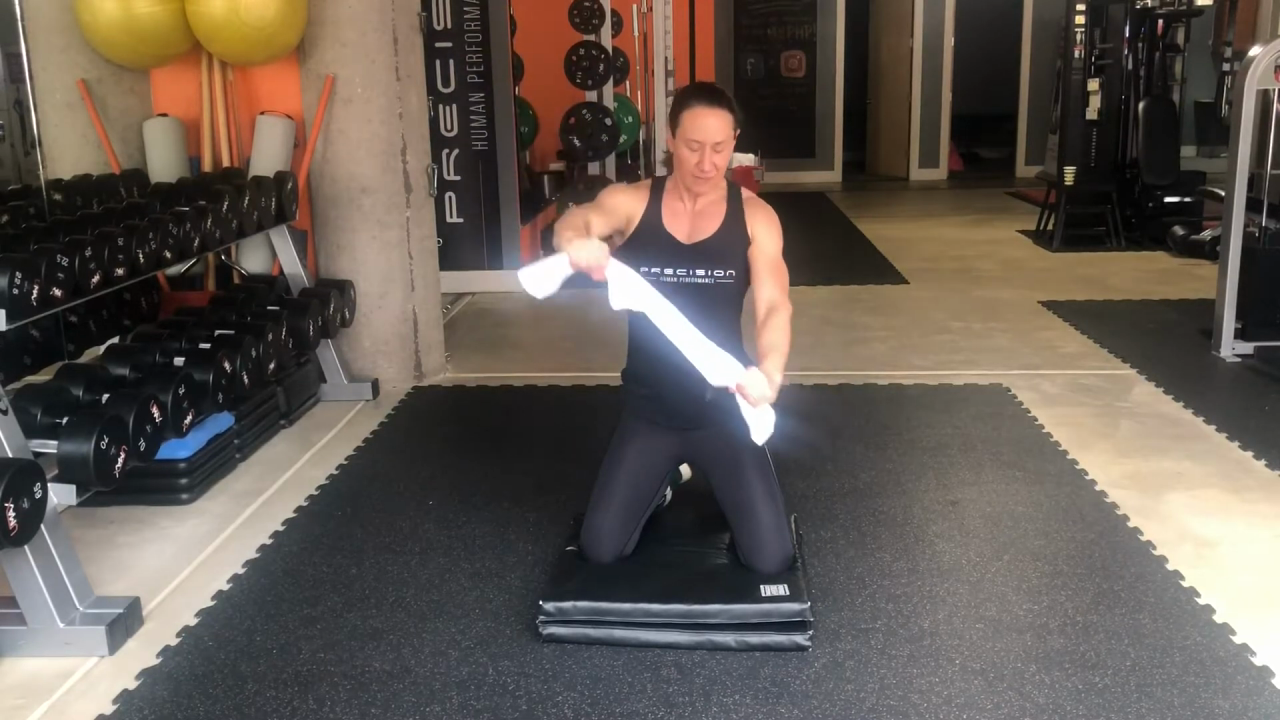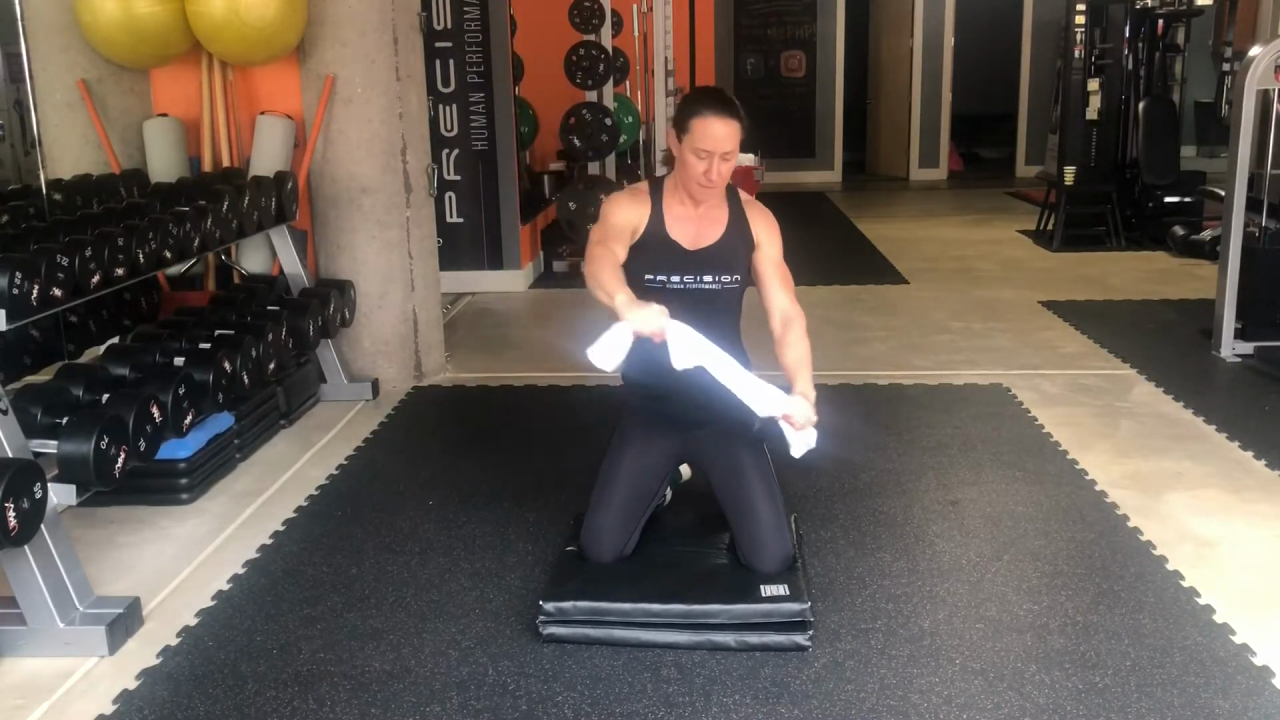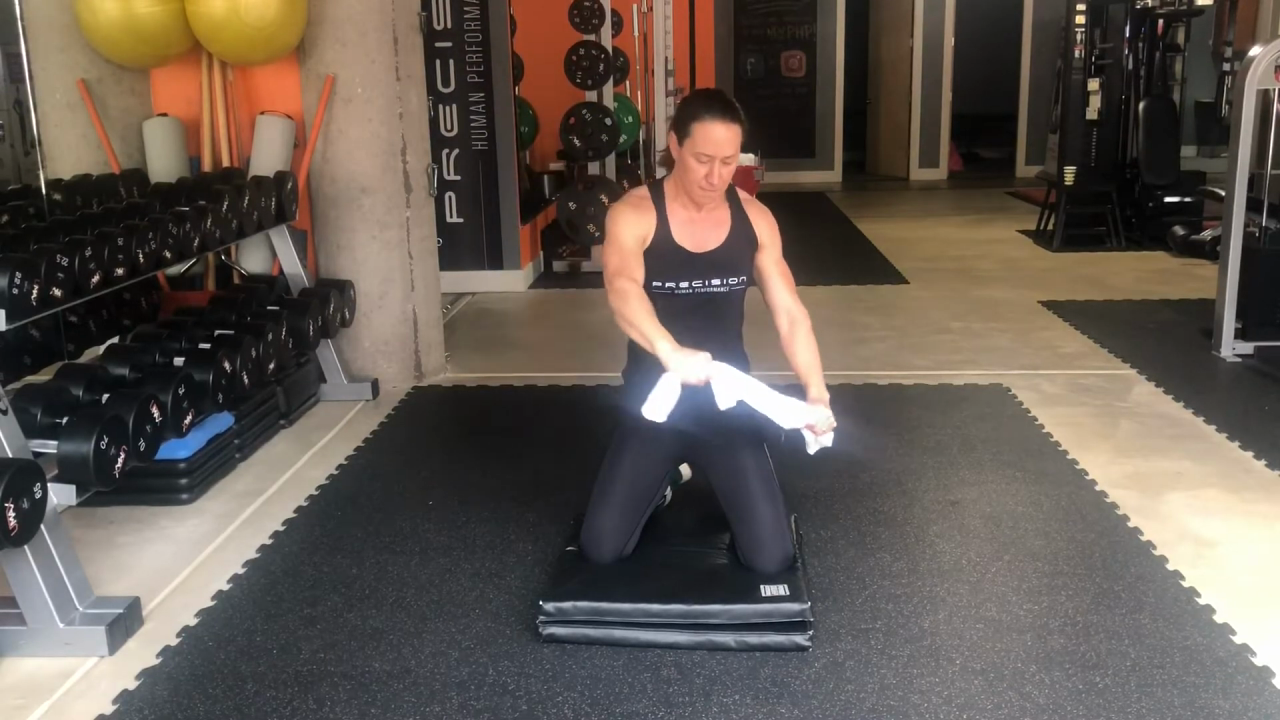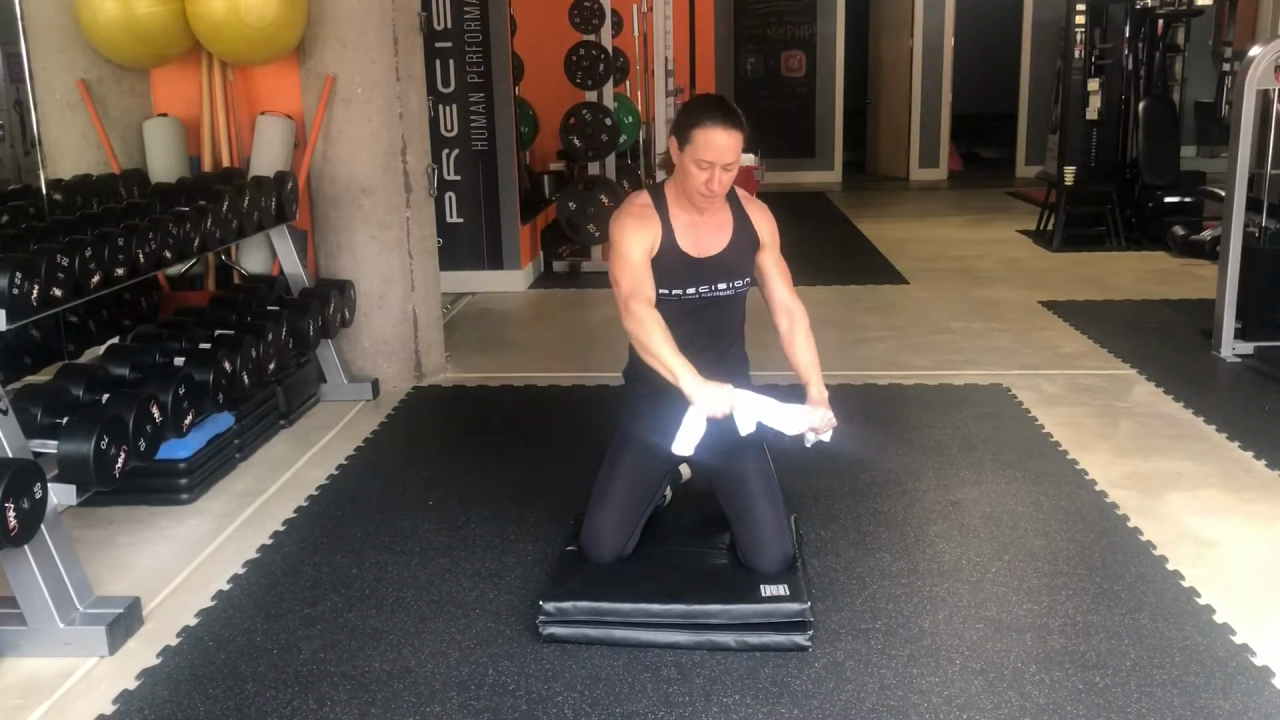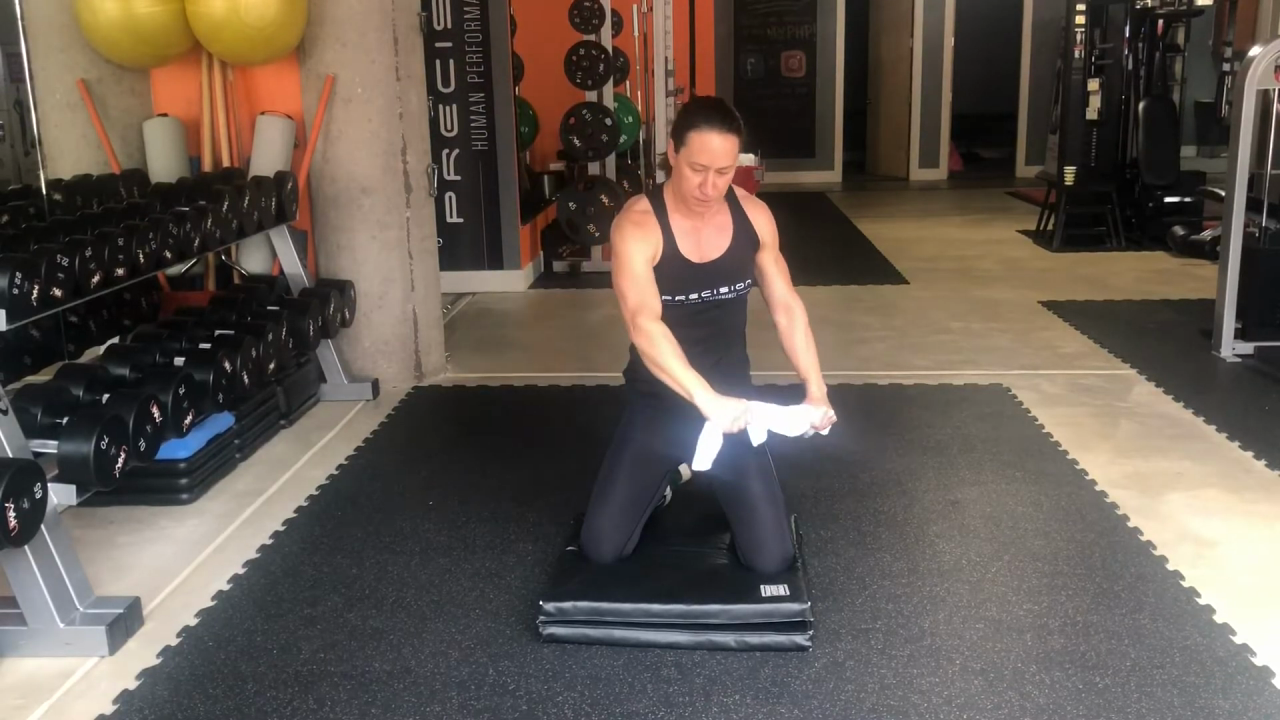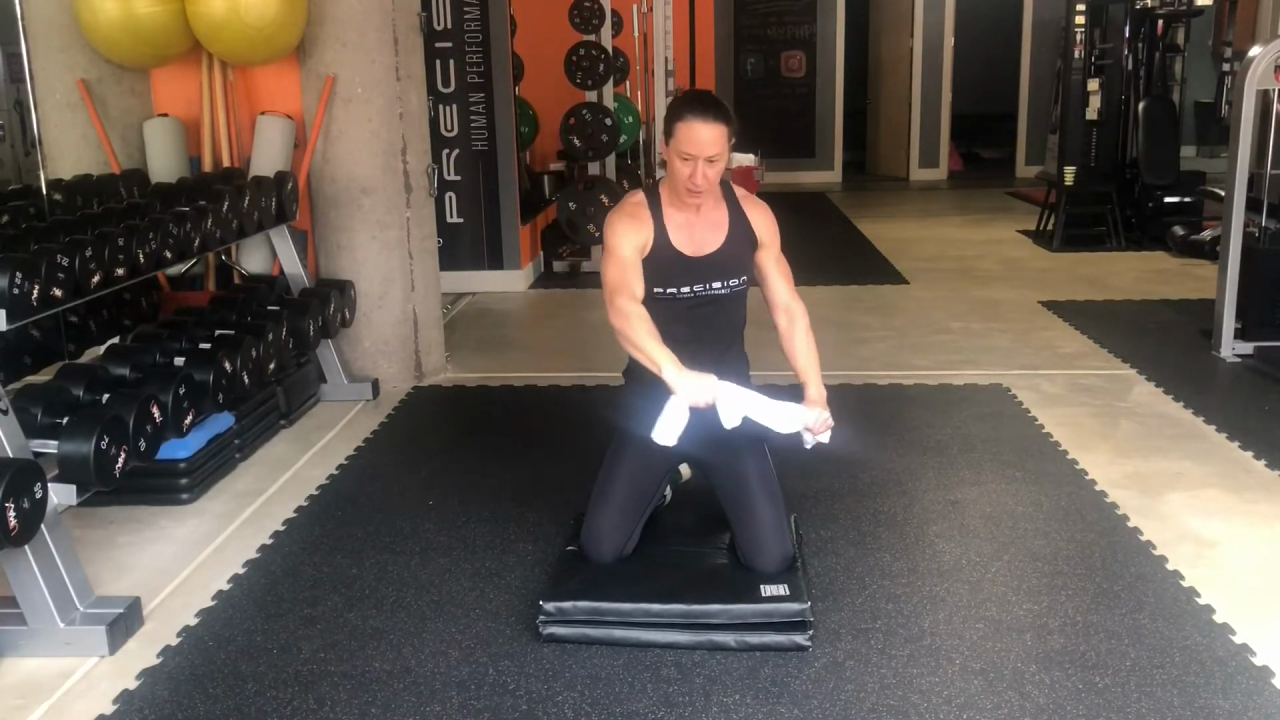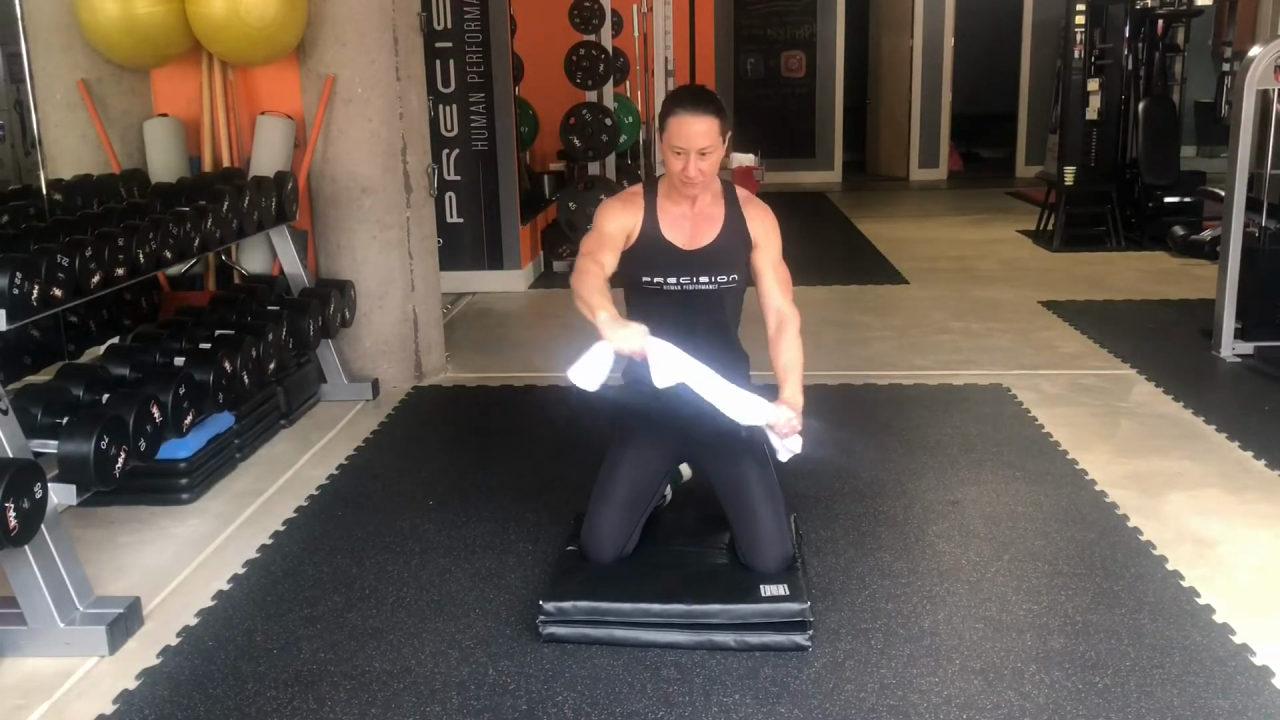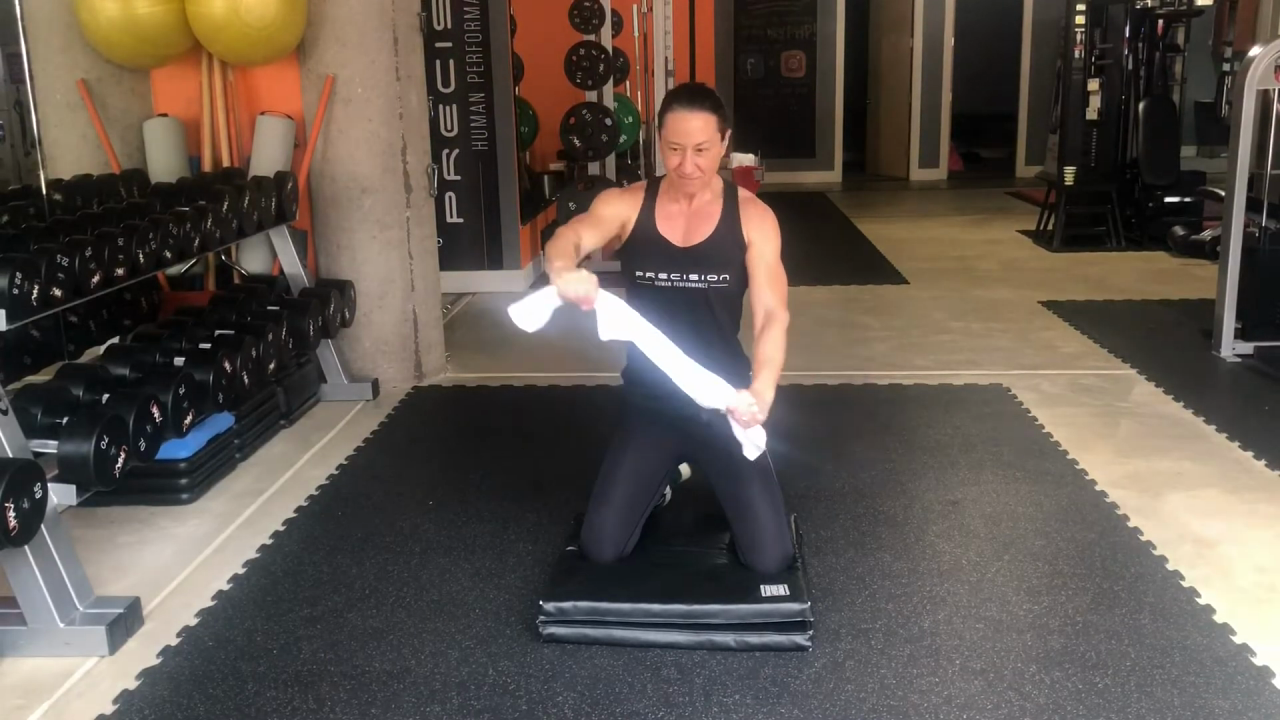
dt=0.3s
person 1, frame 1
left shoulder: (755, 216)
right shoulder: (632, 201)
left elbow: (775, 306)
right elbow: (582, 221)
left wrist: (769, 374)
right wrist: (575, 238)
left hip: (724, 409)
right hip: (648, 409)
left knee: (771, 559)
right knee: (599, 548)
left ankle: (717, 484)
right ankle: (660, 483)
person 1, frame 2
left shoulder: (755, 219)
right shoulder: (631, 206)
left elbow: (786, 314)
right elbow: (598, 258)
left wrist: (801, 388)
right wrist: (626, 303)
left hip: (727, 406)
right hip: (650, 407)
left knee: (772, 559)
right knee: (600, 548)
left ankle: (703, 477)
right ankle: (660, 483)
person 1, frame 3
left shoulder: (755, 218)
right shoulder: (634, 213)
left elbow: (790, 314)
right elbow: (621, 287)
left wrist: (816, 391)
right wrist: (668, 349)
left hip: (728, 407)
left knee: (772, 559)
right knee: (600, 548)
left ankle: (712, 480)
right ankle: (663, 481)
person 1, frame 4
left shoulder: (754, 216)
right shoulder: (636, 219)
left elbow: (787, 309)
right elbow: (636, 311)
left wrist: (816, 390)
right wrist: (692, 385)
left hip: (730, 399)
right hip: (655, 401)
left knee: (772, 559)
right knee: (601, 548)
left ankle: (705, 481)
right ankle: (660, 484)
person 1, frame 5
left shoulder: (754, 215)
right shoulder: (637, 225)
left elbow: (786, 306)
right elbow: (644, 325)
left wrist: (815, 387)
right wrist: (705, 399)
left hip: (731, 399)
right hip: (656, 403)
left knee: (772, 559)
right knee: (601, 548)
left ankle: (718, 486)
right ankle: (663, 482)
person 1, frame 6
left shoulder: (752, 214)
right shoulder: (631, 218)
left elbow: (788, 309)
right elbow: (622, 305)
left wrist: (814, 391)
right wrist: (674, 373)
right hip: (654, 403)
left knee: (772, 558)
right knee: (601, 548)
left ankle: (708, 480)
right ankle: (664, 482)
person 1, frame 7
left shoulder: (752, 215)
right shoulder: (626, 210)
left elbow: (782, 313)
right elbow: (588, 271)
left wrist: (791, 395)
right wrist: (609, 321)
right hip: (650, 401)
left knee: (772, 558)
right knee: (601, 548)
left ankle: (711, 480)
right ankle: (661, 483)
person 1, frame 8
left shoulder: (752, 217)
right shoulder: (625, 205)
left elbow: (772, 315)
right elbow: (570, 240)
left wrist: (760, 393)
right wrist: (563, 270)
left hip: (722, 404)
right hip: (648, 404)
left knee: (771, 558)
right knee: (601, 548)
left ankle: (709, 479)
right ankle: (663, 483)
